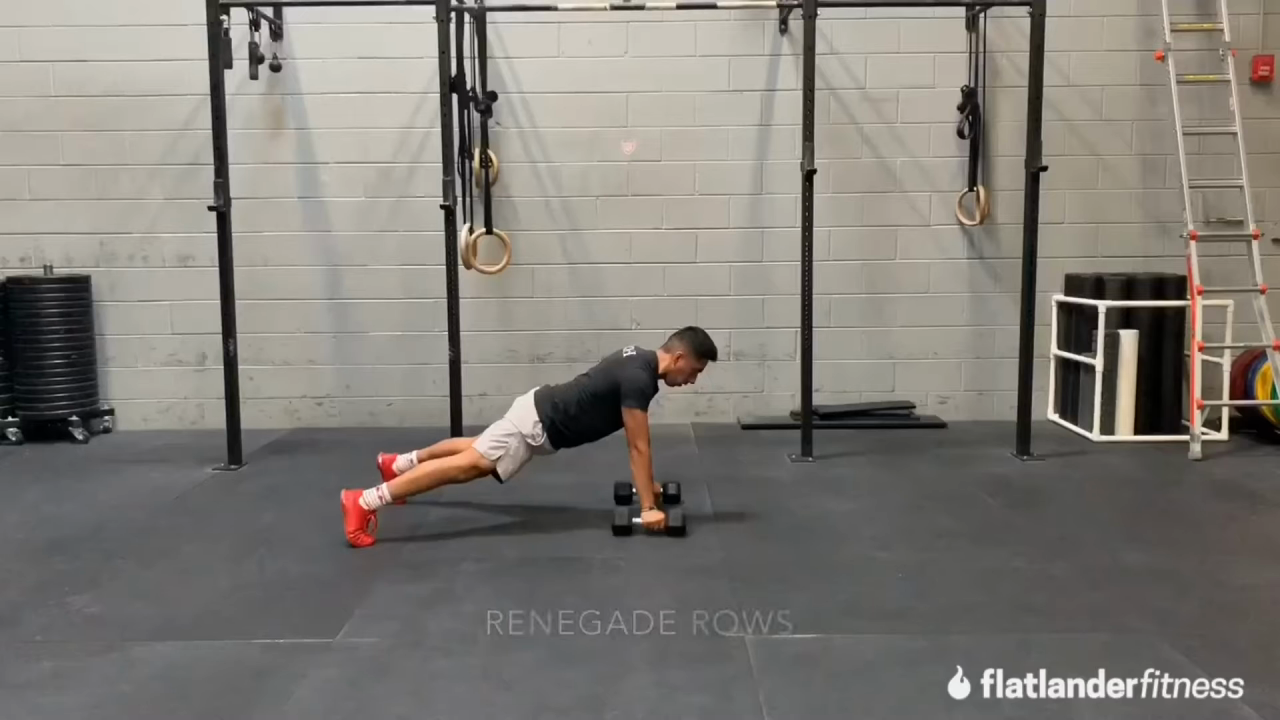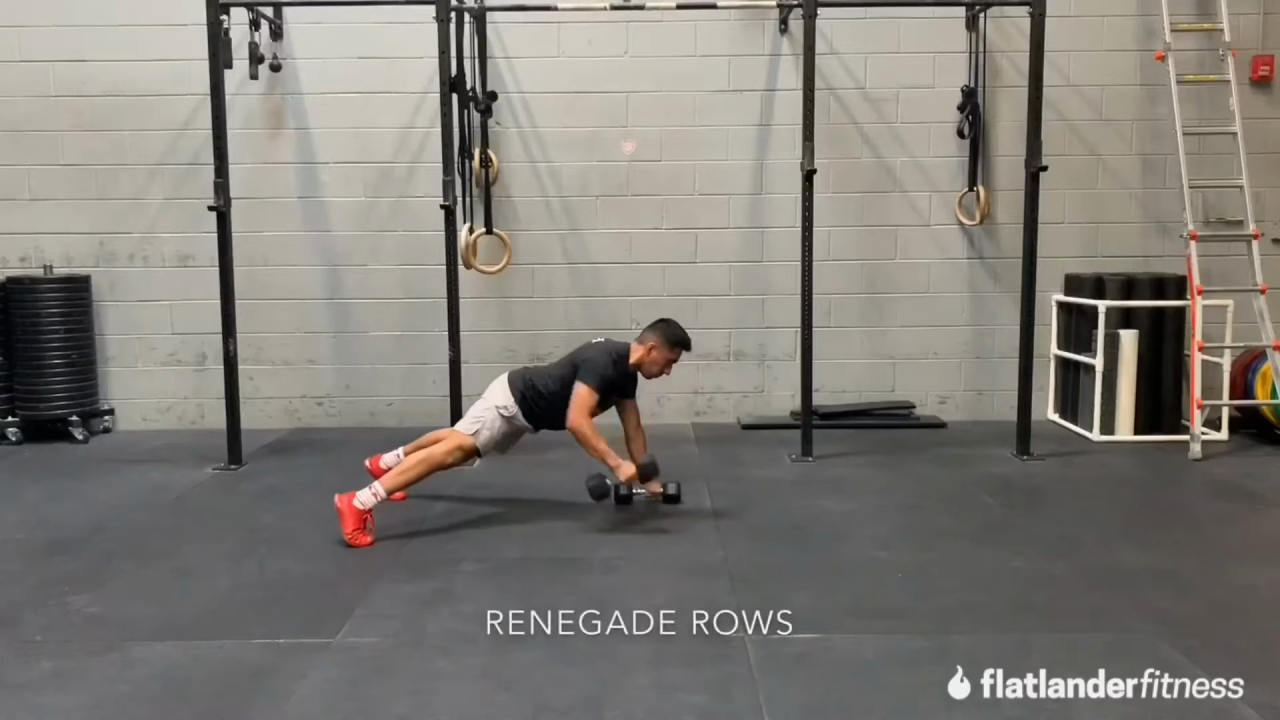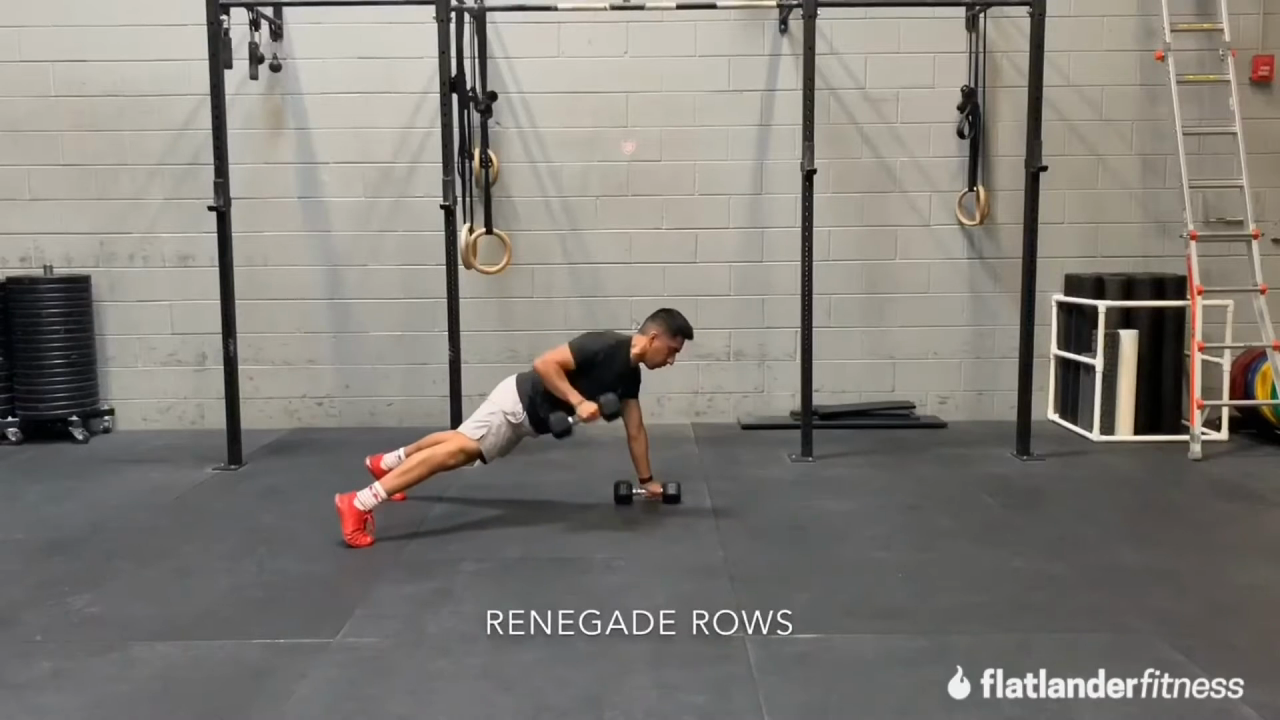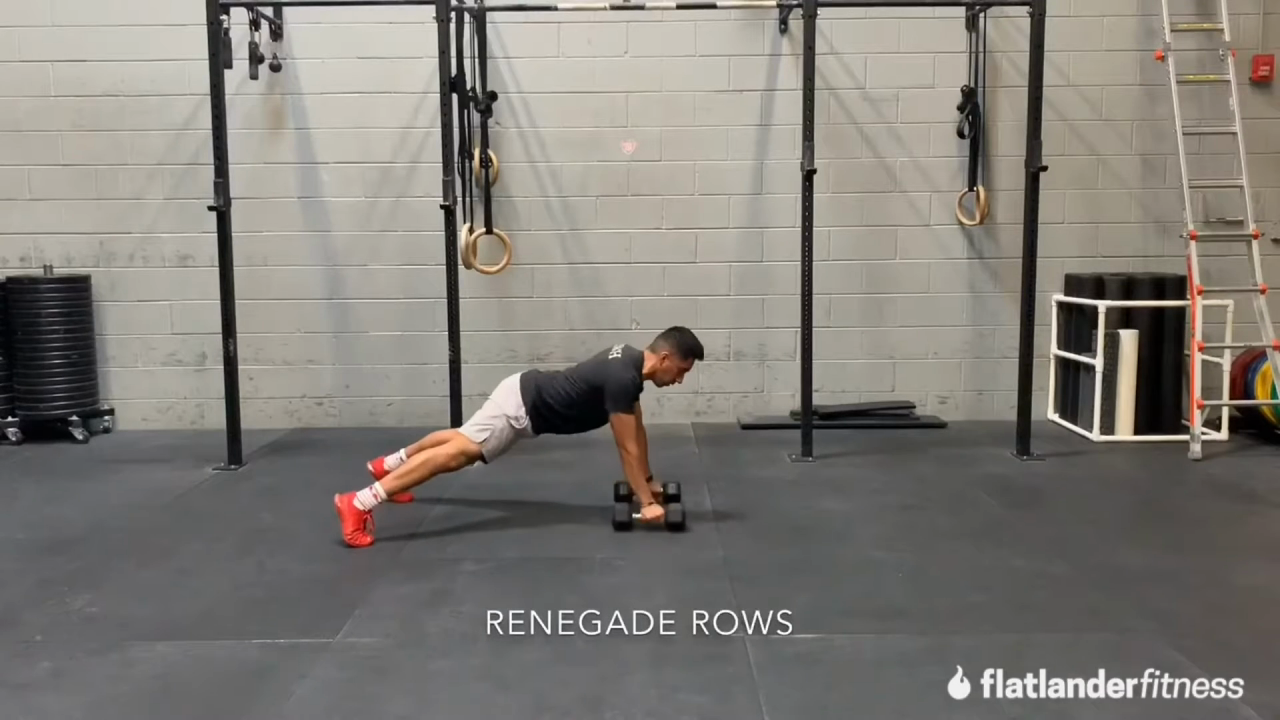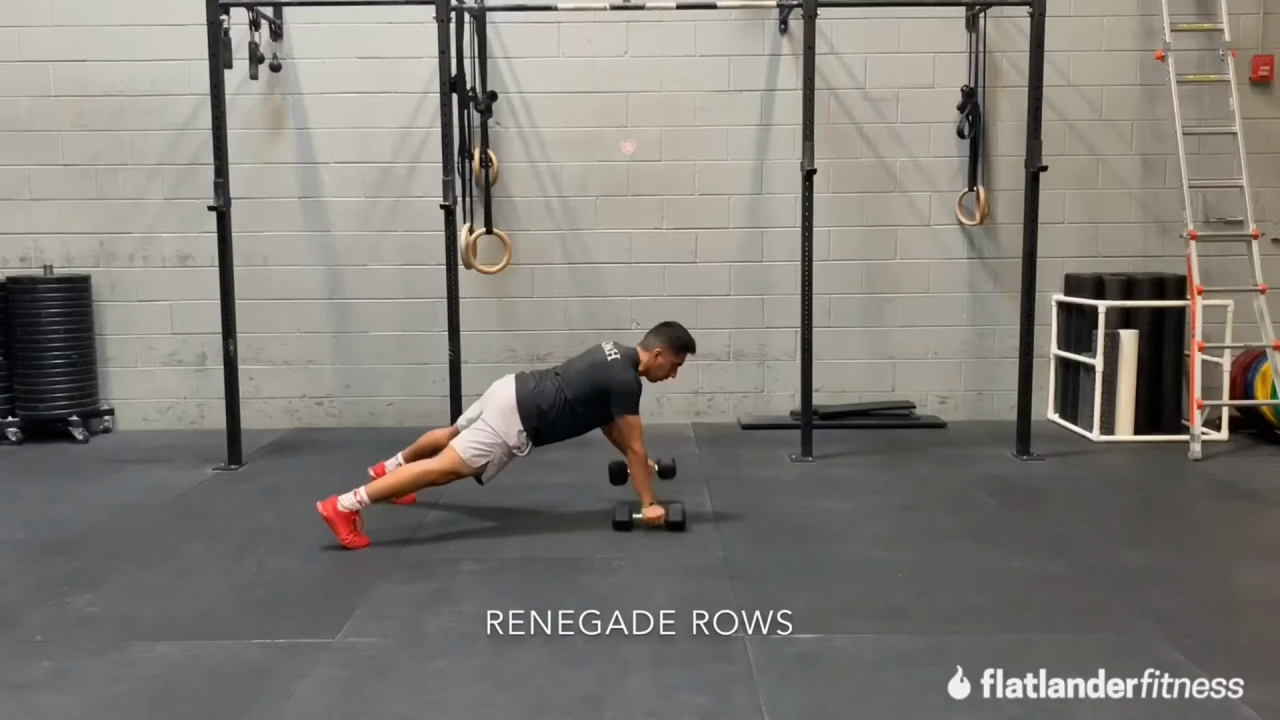
dt=0.5s
person 1, frame 1
left shoulder: (641, 361)
right shoulder: (639, 378)
left elbow: (638, 442)
right elbow: (638, 446)
left wrist: (648, 483)
right wrist: (648, 506)
left hip: (542, 410)
right hip: (540, 422)
left knee: (476, 448)
right knee: (470, 464)
left ankle: (399, 464)
right ankle: (365, 501)
person 1, frame 2
left shoulder: (626, 373)
right shoulder: (604, 359)
left elbow: (632, 428)
right elbow: (577, 423)
left wrist: (647, 479)
right wrist: (617, 465)
left hip: (525, 412)
right hip: (513, 398)
left knee: (458, 438)
right knee: (454, 449)
left ankle: (385, 462)
right ankle: (359, 502)
person 1, frame 3
left shoulder: (630, 373)
right shoulder: (605, 346)
left elbow: (635, 429)
right elbow: (544, 363)
left wrist: (647, 480)
right wrist: (577, 400)
left hip: (532, 415)
right hip: (520, 401)
left knee: (459, 441)
right knee: (457, 450)
left ankle: (386, 462)
right ankle: (360, 503)
person 1, frame 4
left shoulder: (631, 363)
right shoulder: (623, 378)
left elbow: (637, 429)
right elbow: (627, 447)
left wrist: (649, 480)
right wrist: (646, 502)
left hip: (527, 393)
right hip: (523, 403)
left knee: (462, 437)
right knee: (457, 452)
left ankle: (388, 464)
right ankle: (359, 503)
person 1, frame 5
left shoulder: (619, 355)
right shoulder: (625, 380)
left elbow: (606, 420)
right elbow: (634, 447)
left wrist: (640, 465)
right wrist: (648, 503)
left hip: (513, 389)
right hip: (518, 418)
left knee: (451, 436)
right knee: (448, 467)
left ankle: (389, 468)
right ankle: (346, 505)
